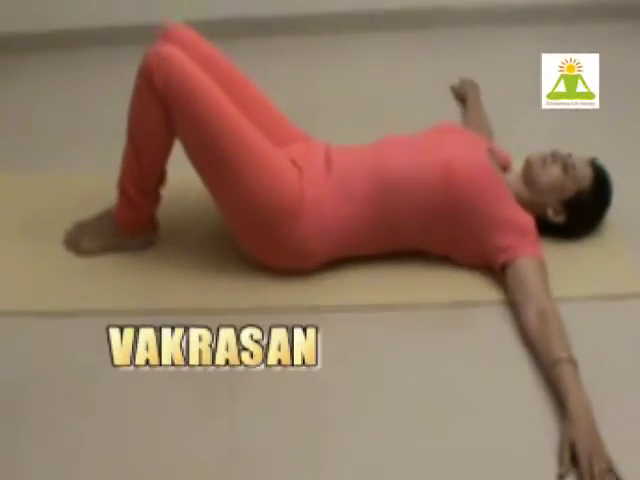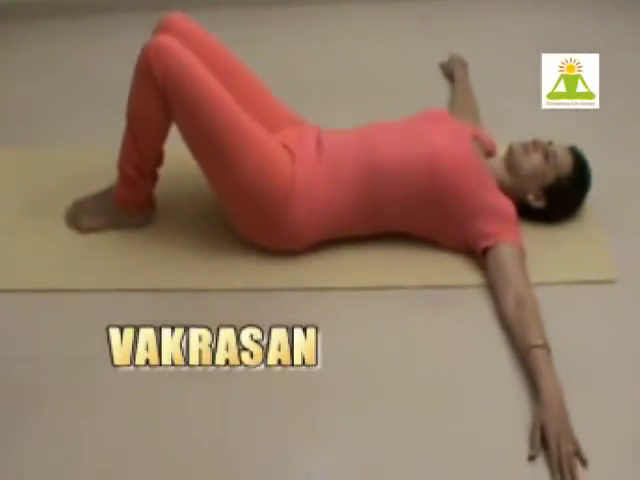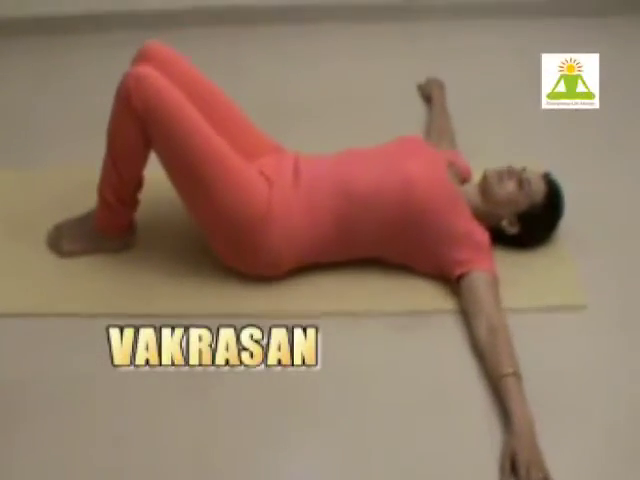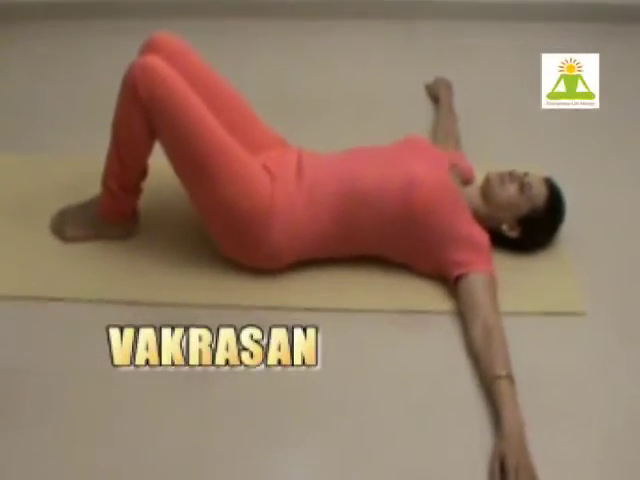
dt=0.3s
person 1, frame 1
left shoulder: (512, 228)
right shoulder: (489, 158)
left elbow: (538, 310)
right elbow: (473, 124)
left wrist: (578, 410)
right wrist: (471, 91)
left hip: (292, 216)
right hip: (306, 163)
left knee: (162, 66)
right knee: (175, 41)
left ankle: (131, 224)
right ankle: (135, 213)
person 1, frame 2
left shoulder: (495, 215)
right shoulder: (476, 144)
left elbow: (516, 296)
right elbow: (461, 107)
left wrist: (550, 398)
right wrist: (459, 70)
left hip: (284, 200)
right hip: (298, 144)
left knee: (160, 56)
right knee: (172, 28)
left ankle: (129, 202)
right ankle: (135, 188)
person 1, frame 3
left shoulder: (468, 242)
right shoulder: (451, 167)
left elbow: (489, 322)
right elbow: (437, 127)
left wrist: (521, 422)
right wrist: (436, 93)
left hip: (262, 224)
right hip: (276, 171)
left knee: (140, 85)
right knee: (152, 57)
left ankle: (110, 226)
right ankle: (115, 216)
person 1, frame 4
left shoulder: (468, 243)
right shoulder: (454, 170)
left elbow: (484, 324)
right elbow: (444, 130)
left wrist: (511, 424)
right wrist: (444, 94)
left hip: (264, 221)
right hip: (279, 165)
left knee: (146, 77)
right knee: (160, 48)
left ankle: (113, 214)
right ankle: (118, 203)
